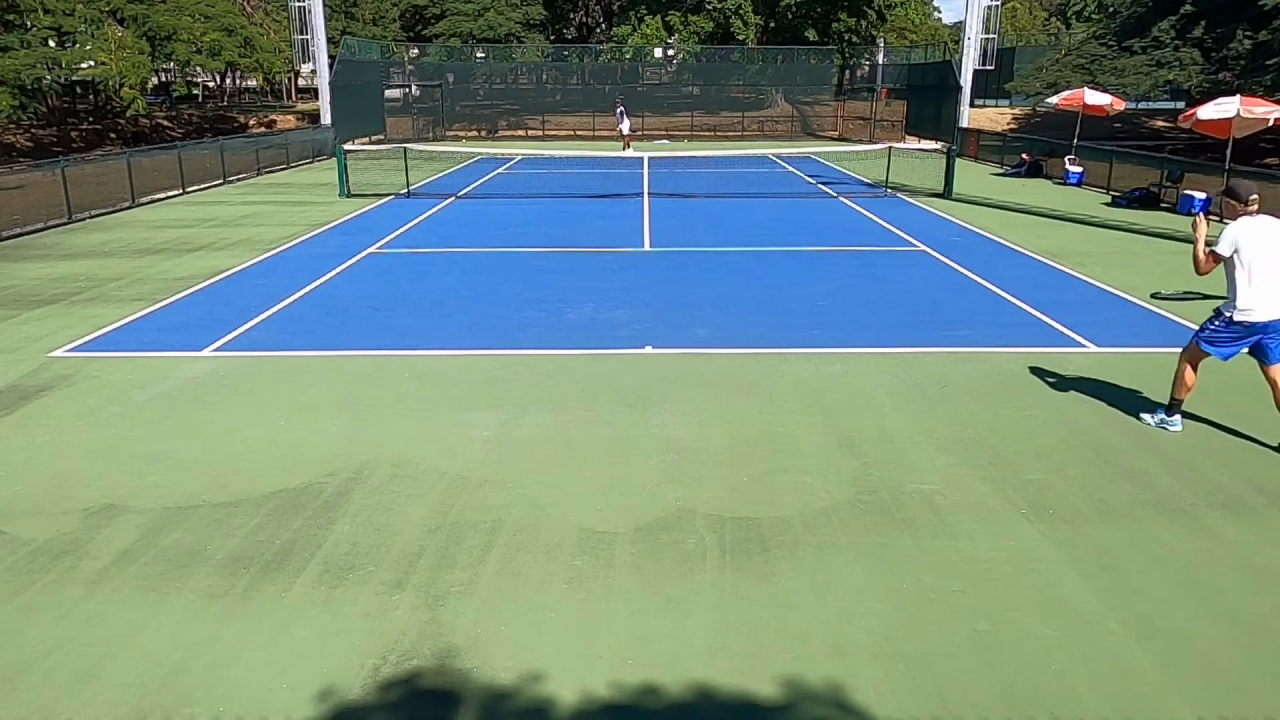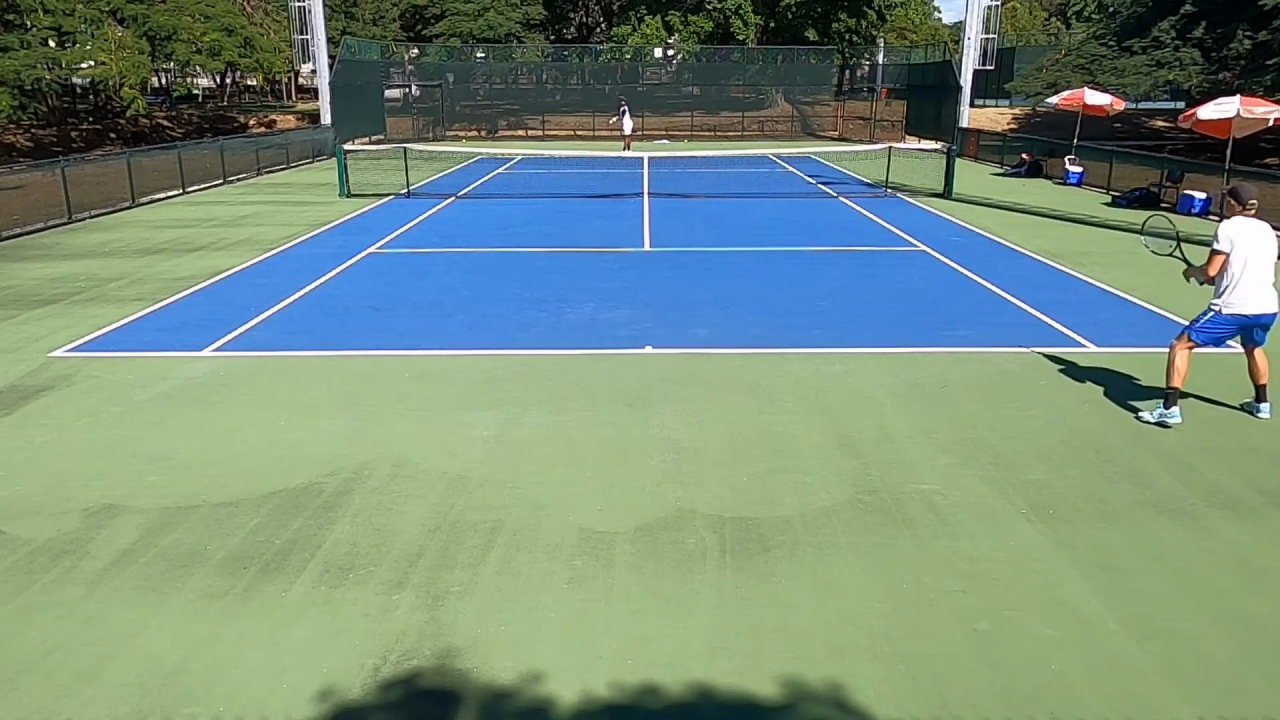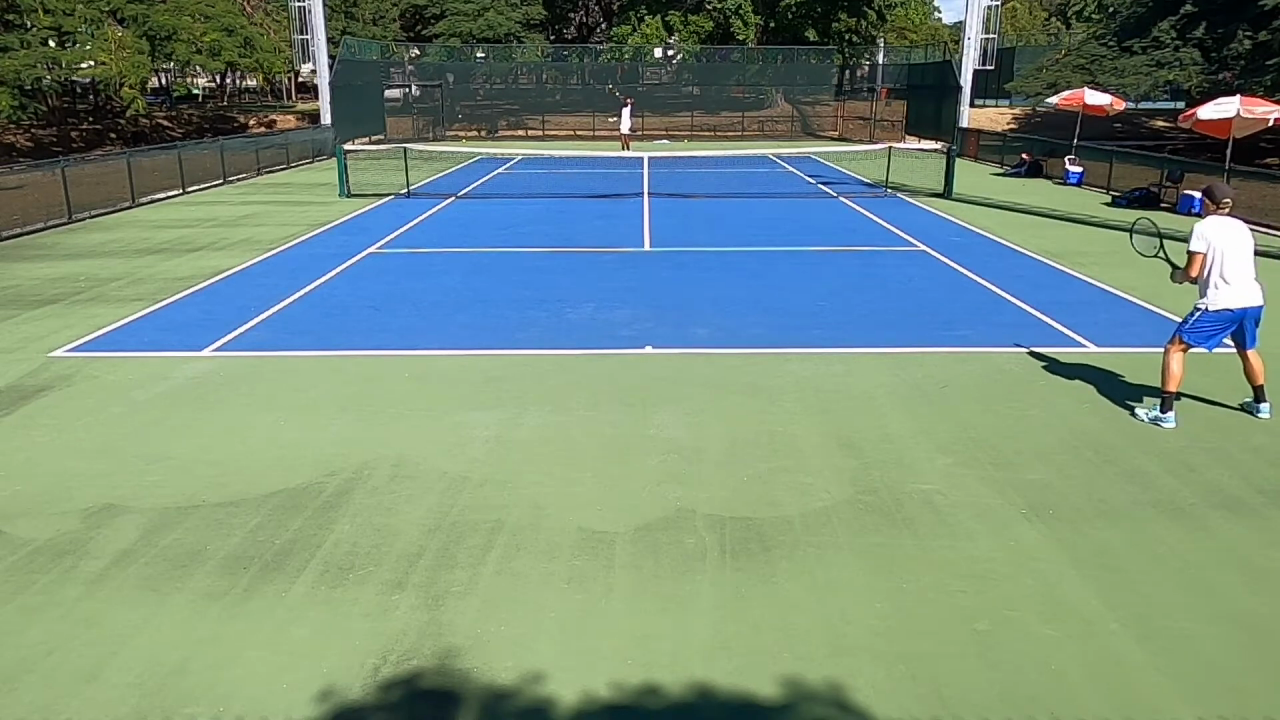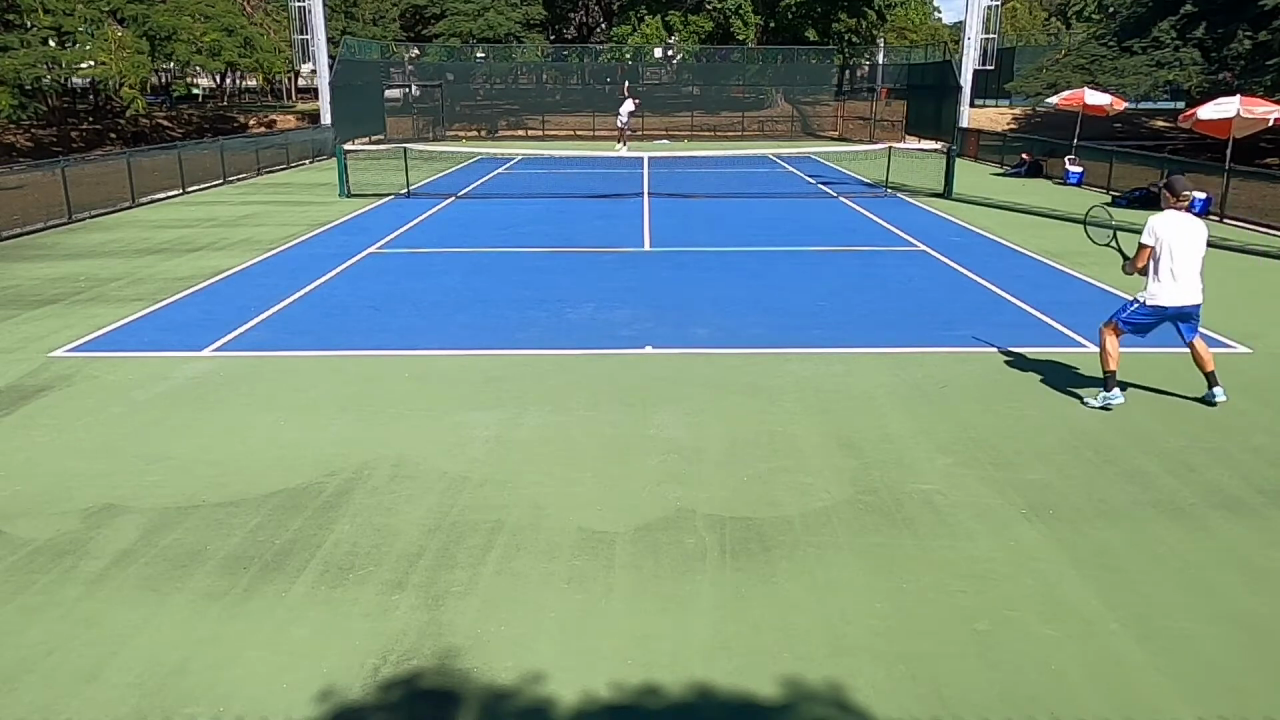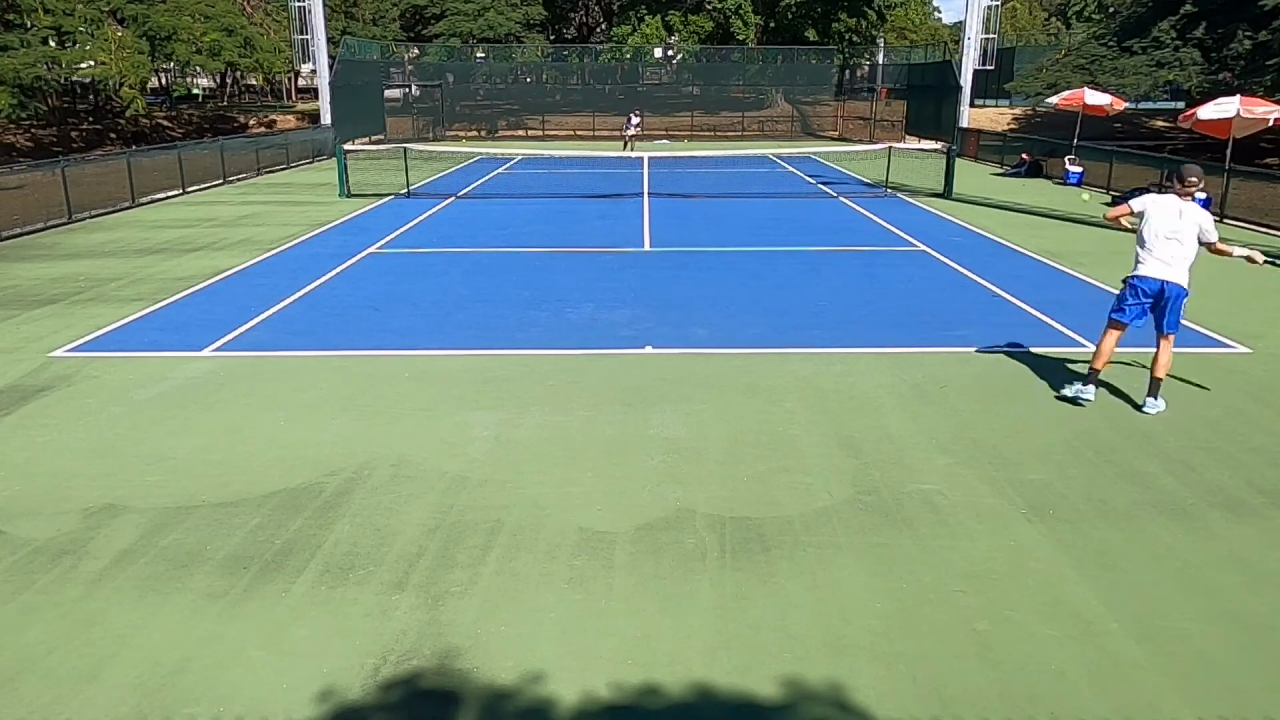
dt=0.7s
person 1, frame 1
left shoulder: (1236, 229)
left elbow: (1202, 268)
left wrist: (1199, 237)
left hip: (1243, 314)
left knee: (1190, 357)
left ankle: (1172, 416)
person 1, frame 2
left shoulder: (1228, 227)
left elbow: (1210, 271)
left wrist: (1191, 272)
right wrist: (1219, 277)
left hip: (1234, 307)
left knee: (1180, 346)
right knee: (1254, 348)
left ankle: (1170, 408)
person 1, frame 3
left shoulder: (1203, 227)
right shoulder: (1243, 228)
left elbow: (1192, 272)
left wrist: (1177, 275)
right wrist: (1201, 277)
left hip: (1220, 304)
right hip: (1252, 302)
left knee: (1174, 349)
right knee: (1247, 350)
left ankle: (1165, 412)
right ankle: (1261, 403)
person 1, frame 4
left shoulder: (1157, 222)
right shoulder: (1200, 227)
left elbow: (1138, 264)
left wrist: (1128, 267)
left hip: (1158, 300)
right hip: (1191, 300)
left knee: (1108, 332)
right knee: (1193, 339)
left ankle: (1110, 390)
right ankle: (1214, 389)
person 1, frame 5
left shoulder: (1152, 200)
right shoulder: (1203, 217)
left elbow: (1110, 215)
right elbow: (1217, 248)
left wrist: (1121, 221)
right wrist: (1246, 252)
left hip: (1144, 277)
right hip: (1176, 284)
left knee: (1113, 331)
right knee: (1166, 341)
left ankle: (1088, 385)
right ankle: (1153, 398)
